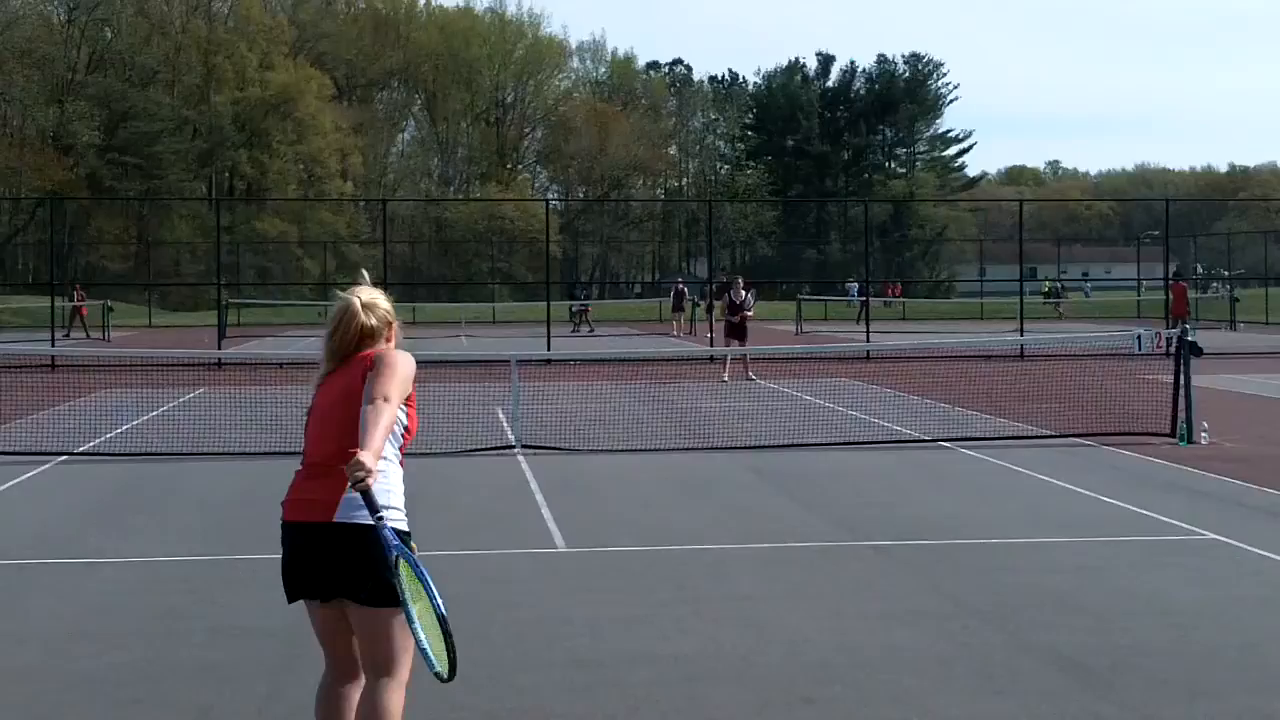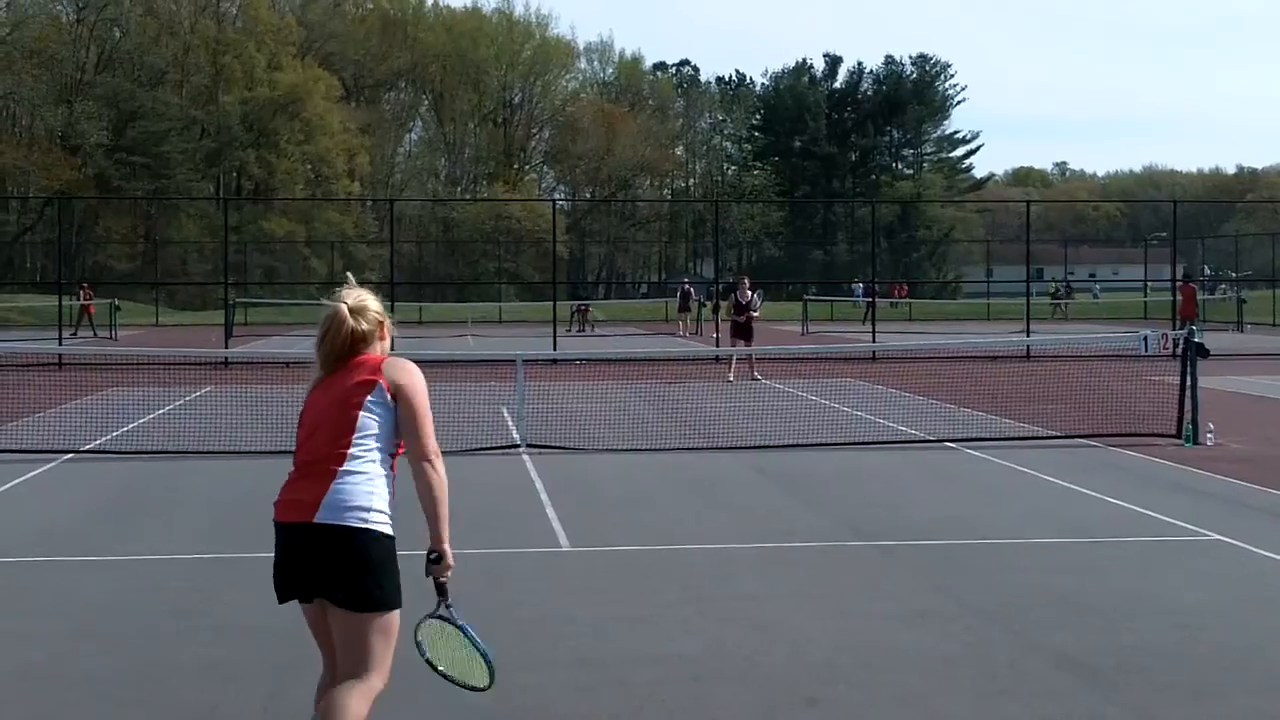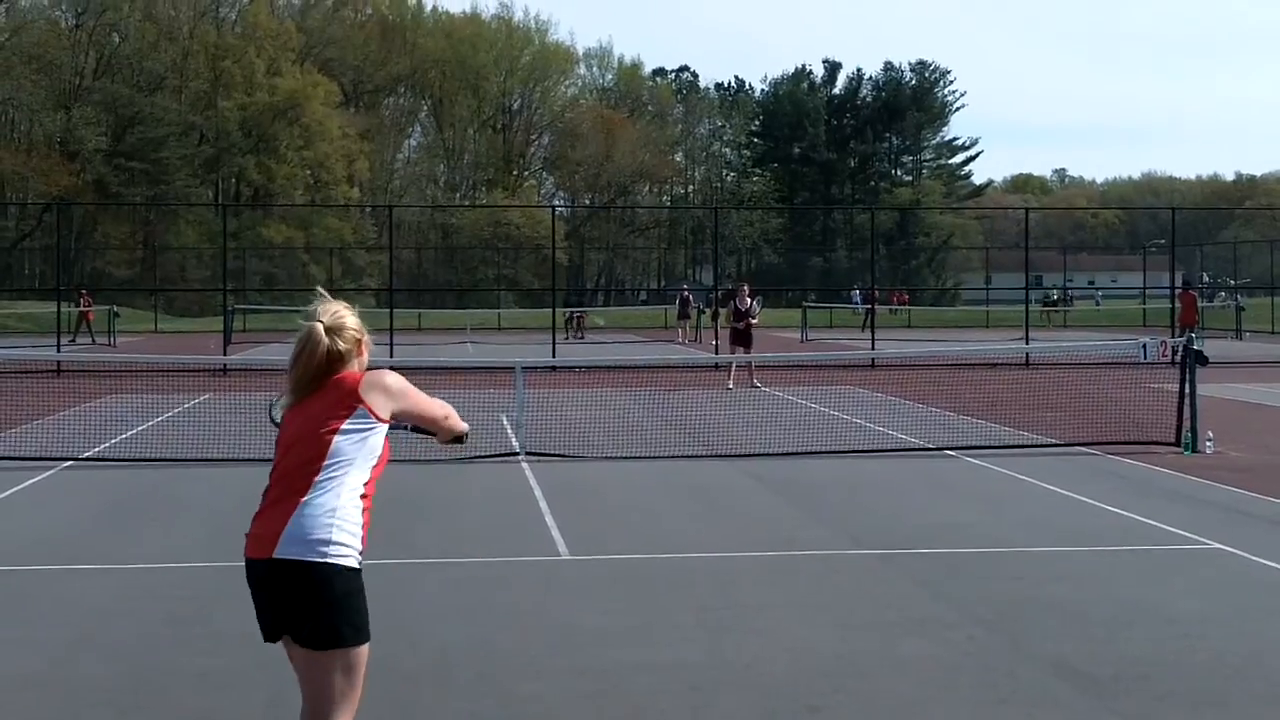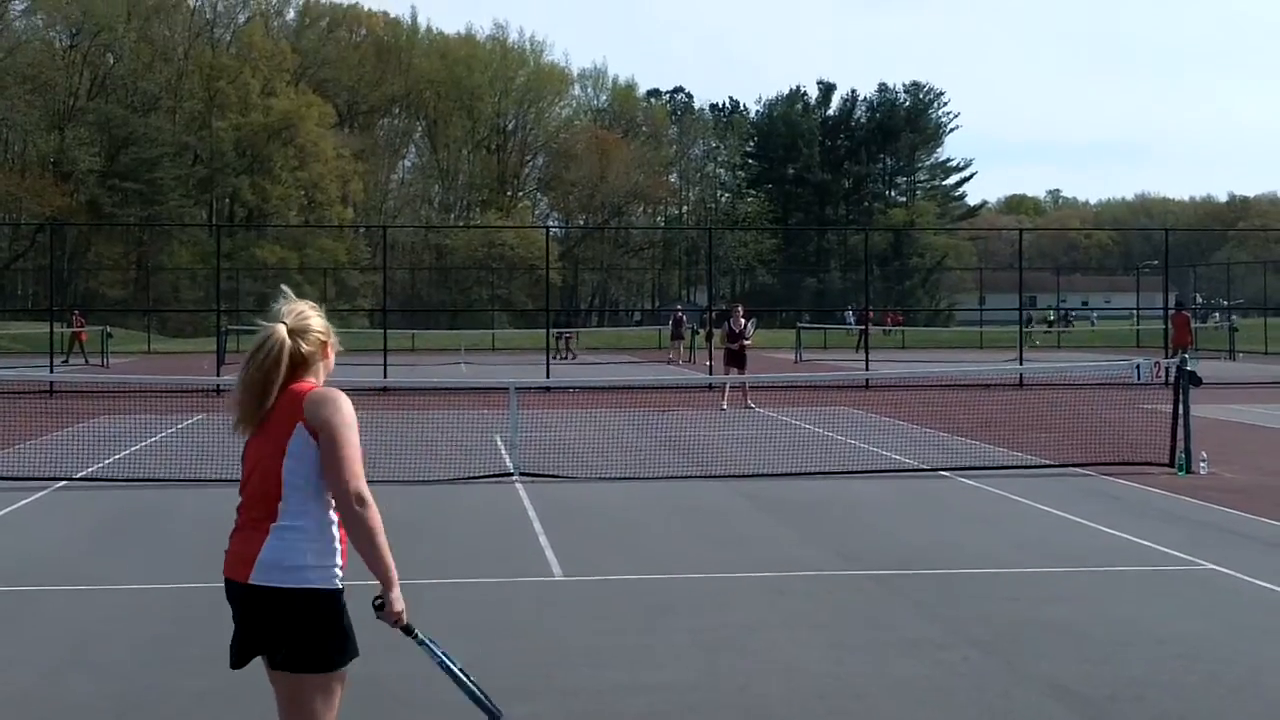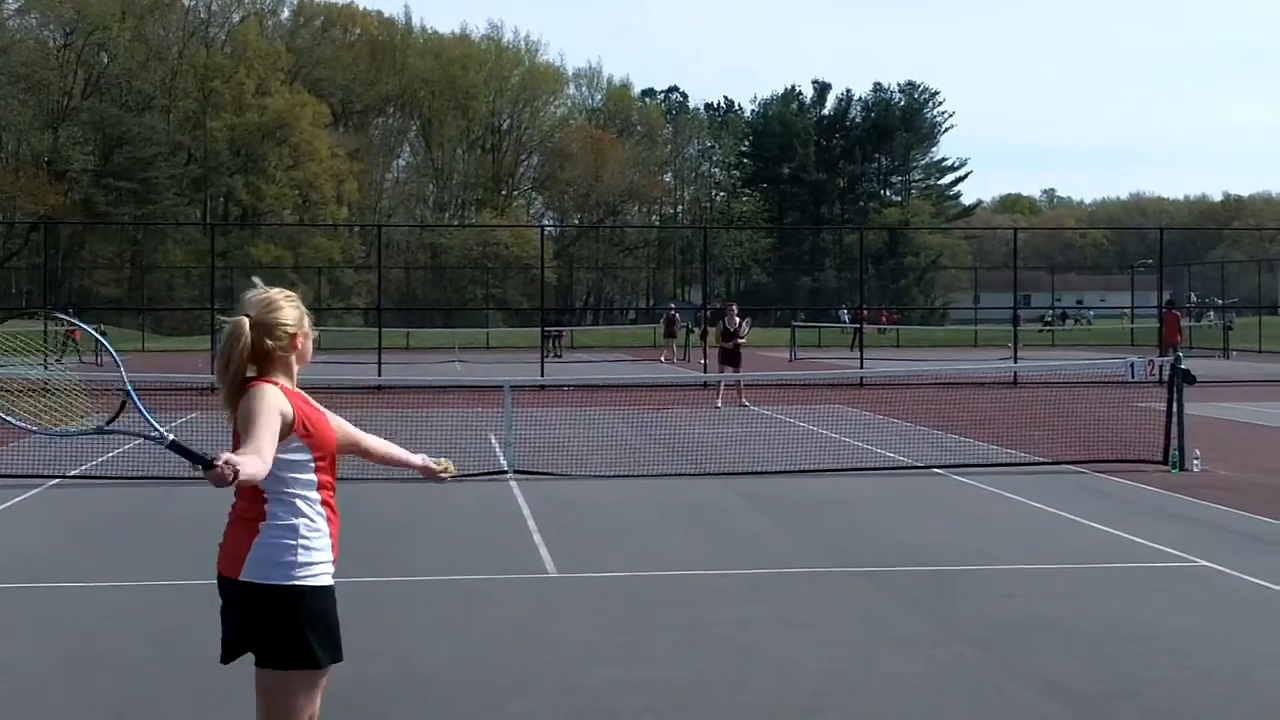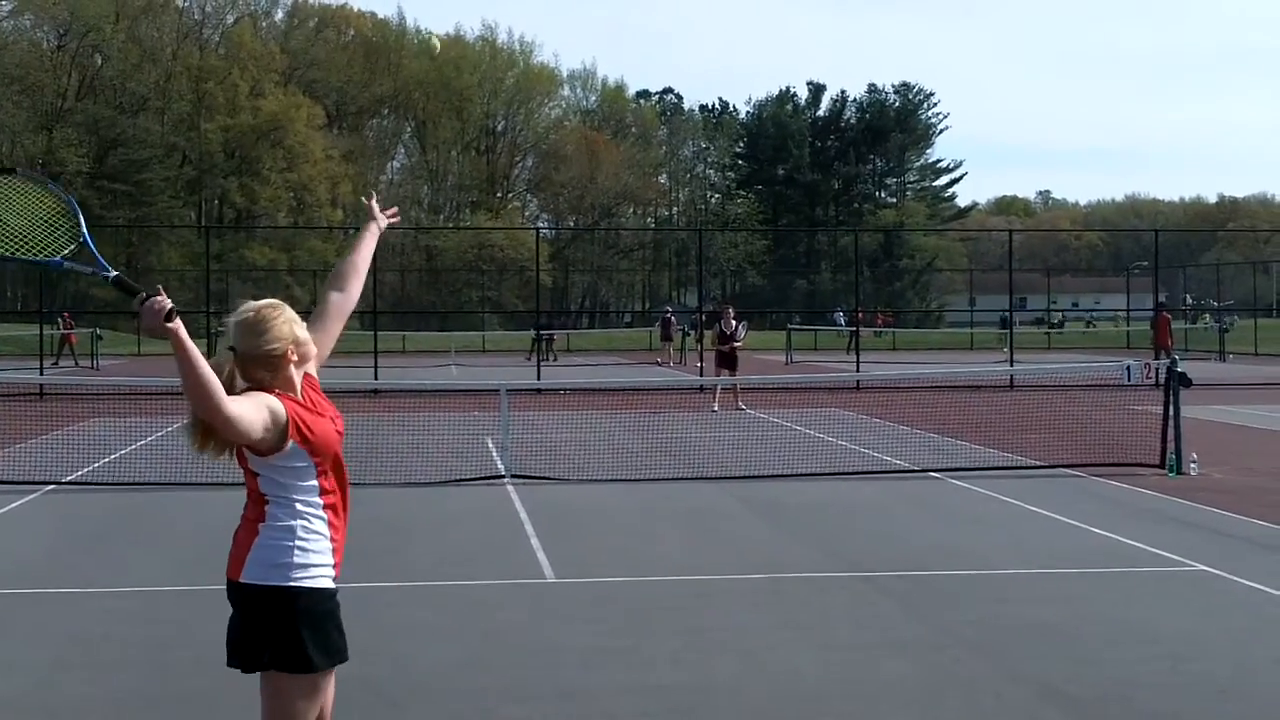
dt=0.3s
person 1, frame 1
left shoulder: (330, 377)
right shoulder: (393, 360)
right elbow: (380, 404)
right wrist: (370, 455)
left hip: (304, 523)
right hip: (363, 524)
left knee: (343, 669)
right knee: (391, 673)
person 1, frame 2
left shoulder: (325, 382)
right shoulder: (399, 372)
right elbow: (427, 460)
right wrist: (440, 539)
left hip: (296, 525)
right hip: (351, 526)
left knee: (342, 670)
right knee: (363, 679)
person 1, frame 3
left shoulder: (304, 398)
right shoulder: (378, 384)
right elbow: (446, 419)
right wrist: (455, 427)
left hip: (271, 557)
right hip: (319, 560)
person 1, frame 4
left shoulder: (269, 406)
right shoulder: (326, 402)
right elbow: (355, 499)
right wrist: (390, 584)
left hip: (255, 577)
right hip: (296, 580)
person 1, frame 5
left shoulder: (279, 395)
right shoulder: (264, 397)
left elbow: (352, 439)
right elbow: (258, 452)
left wrist: (415, 460)
right wrist: (239, 466)
left hip: (274, 577)
right hip: (280, 579)
person 1, frame 6
left shoulder: (302, 382)
right shoulder: (268, 411)
left elbow: (340, 294)
right elbow: (222, 416)
left wrist: (372, 229)
right wrist: (176, 336)
left hip: (298, 578)
right hip: (287, 583)
